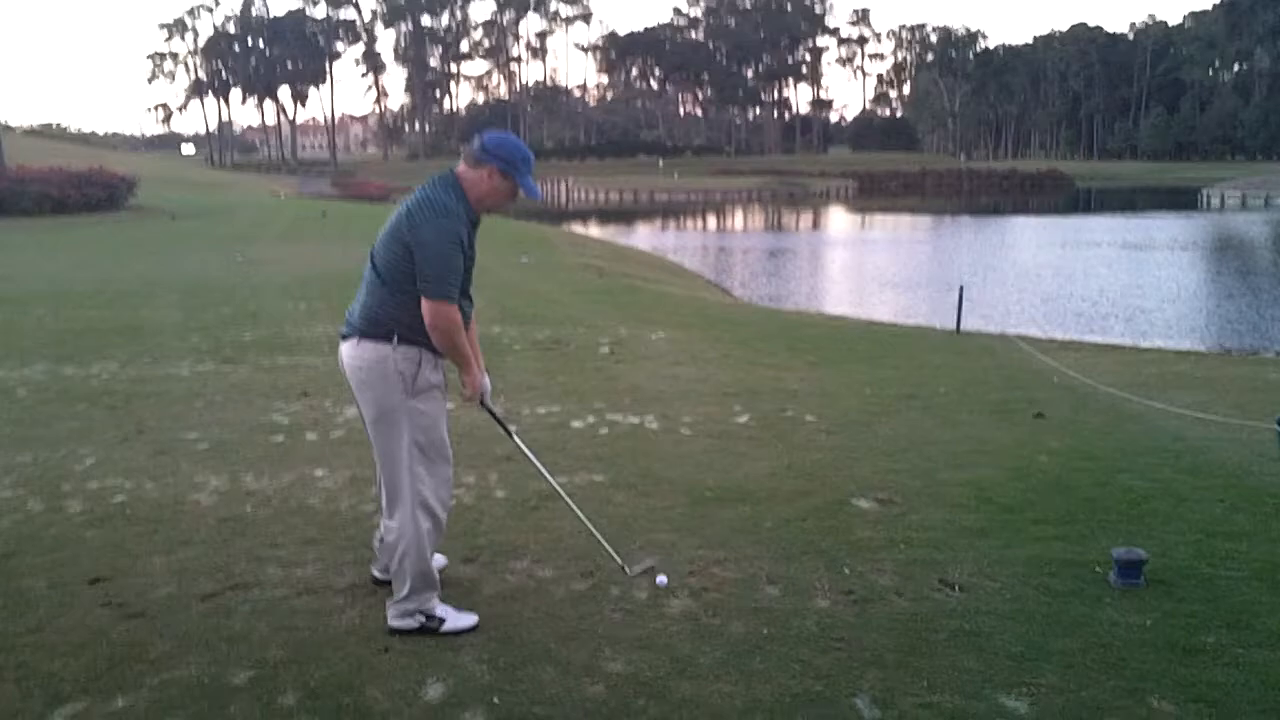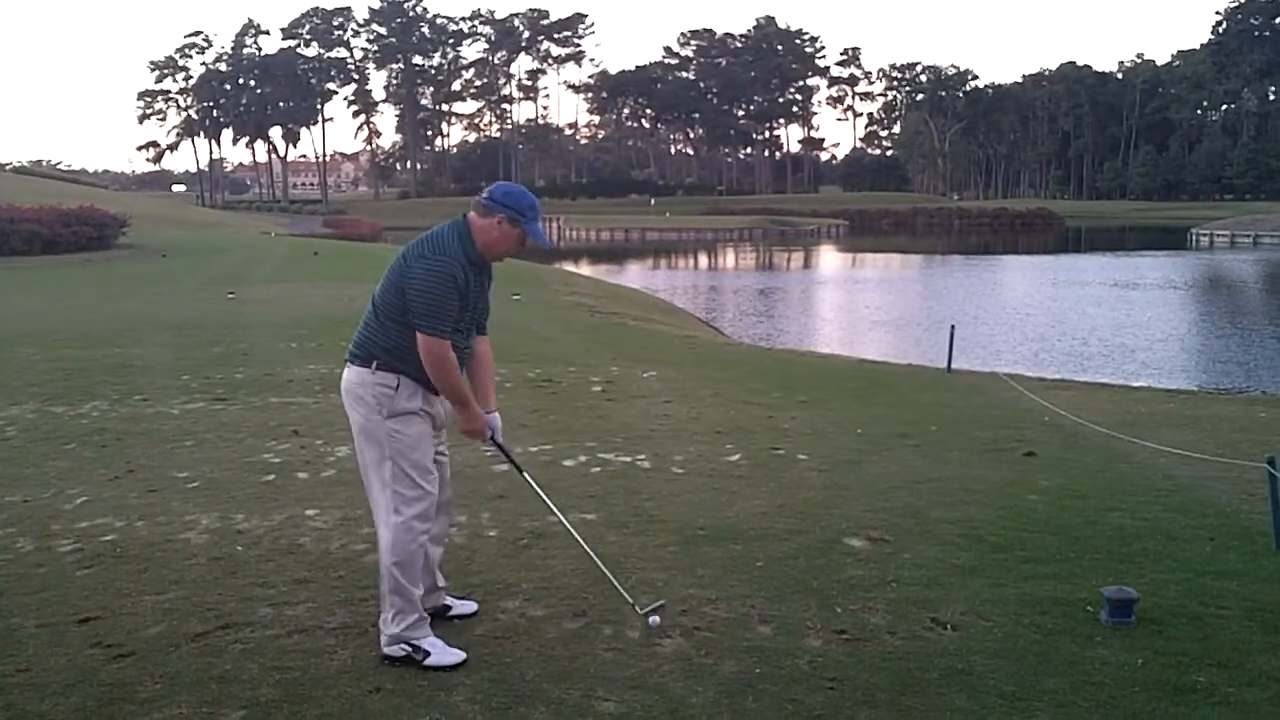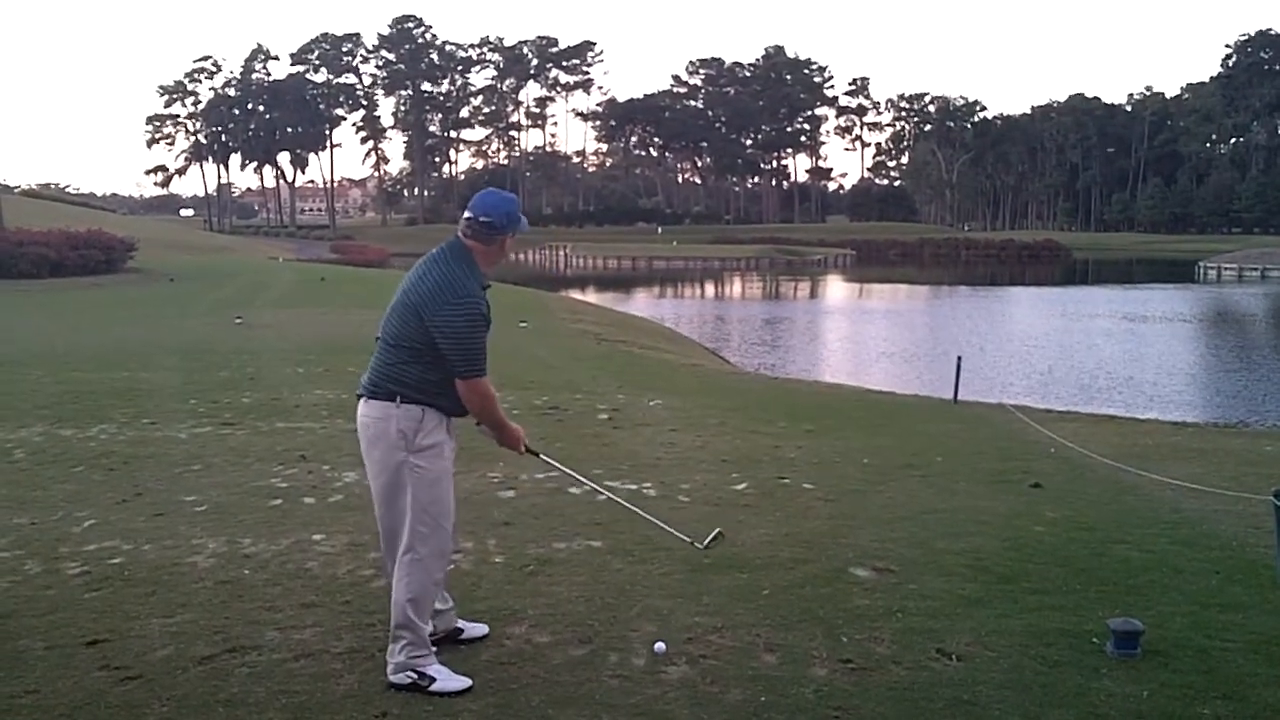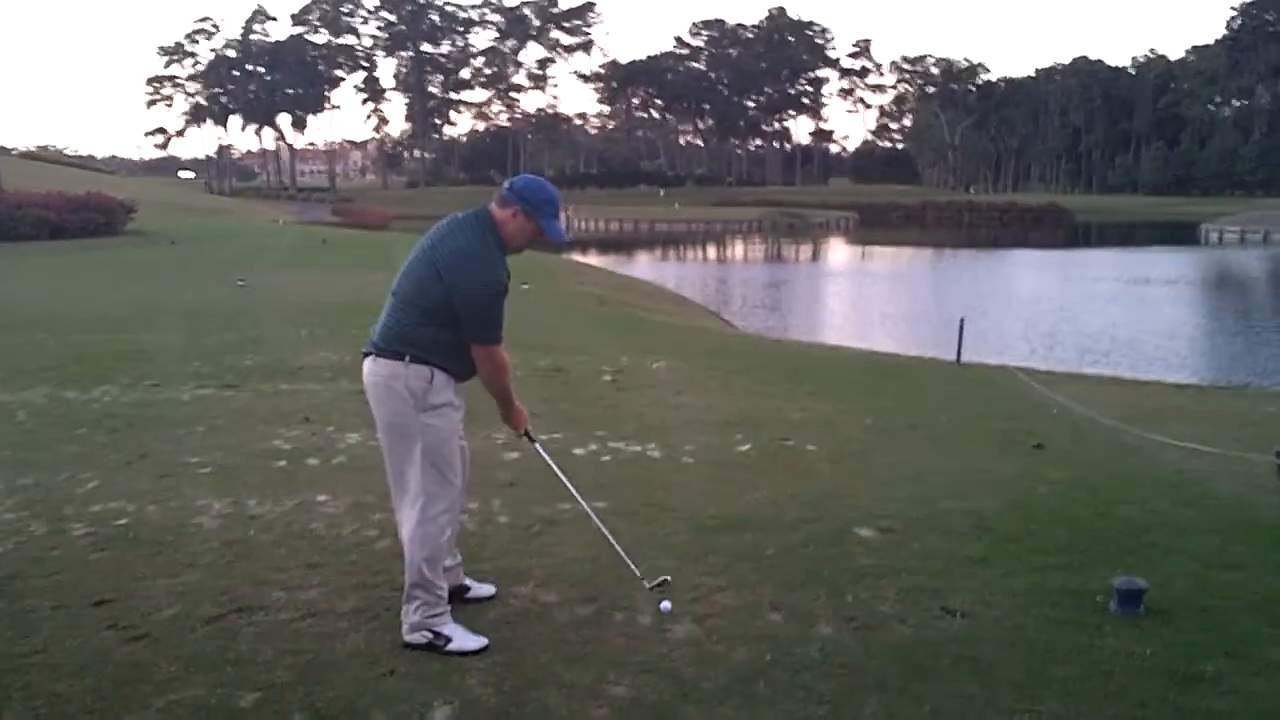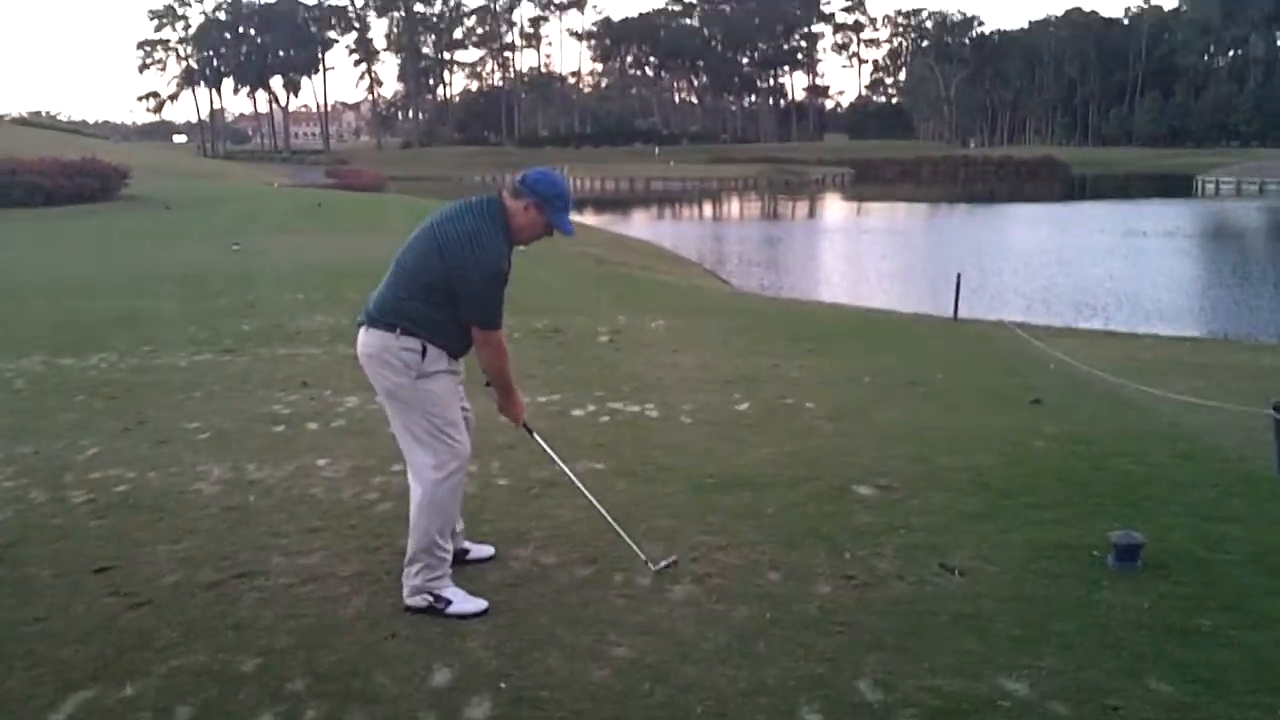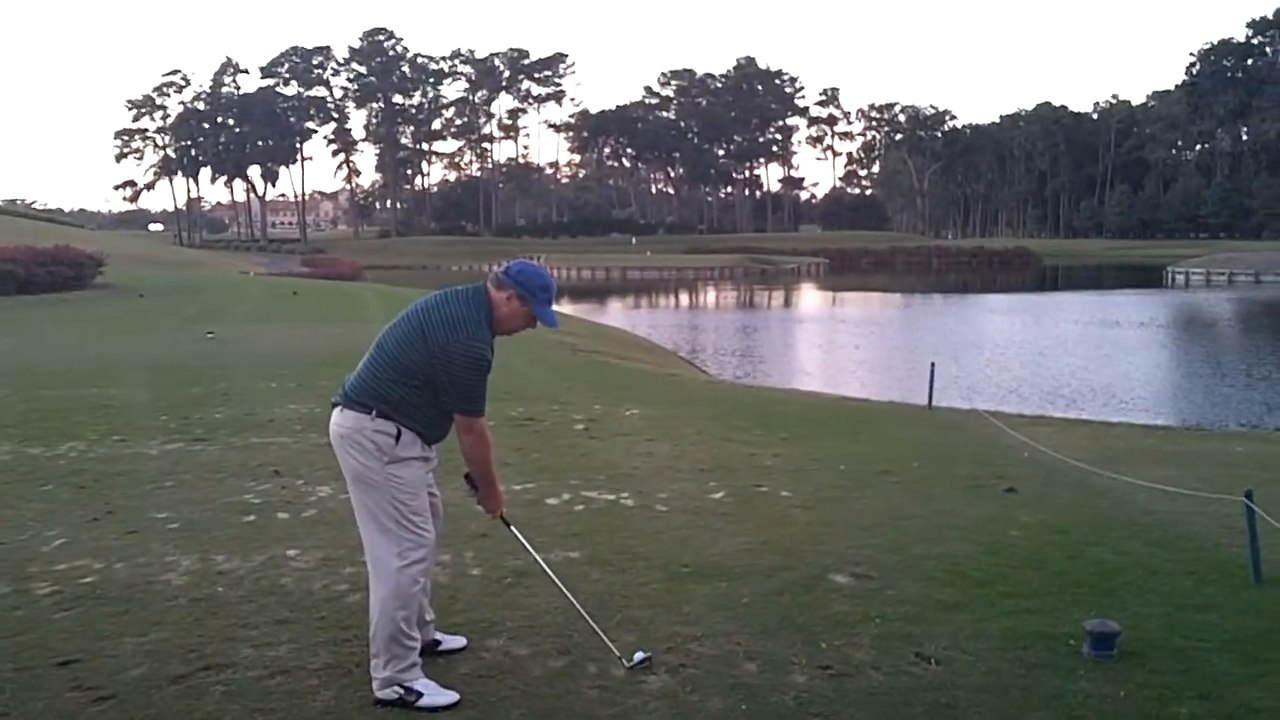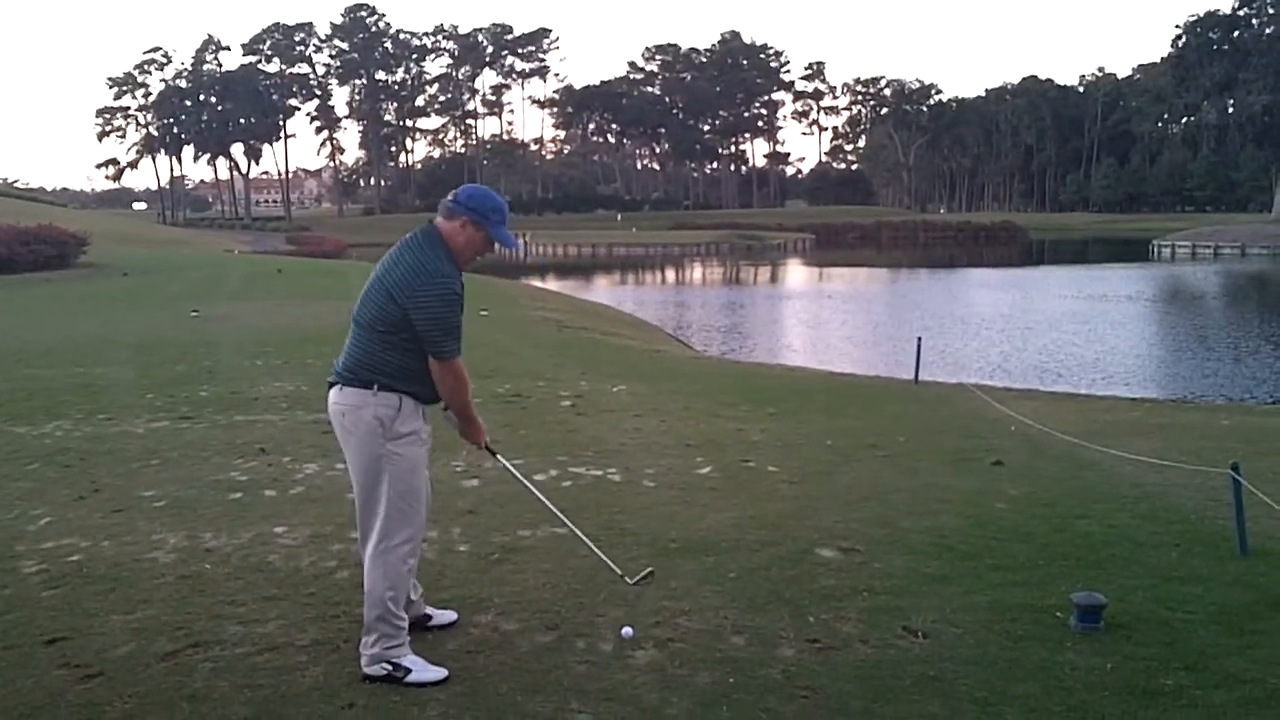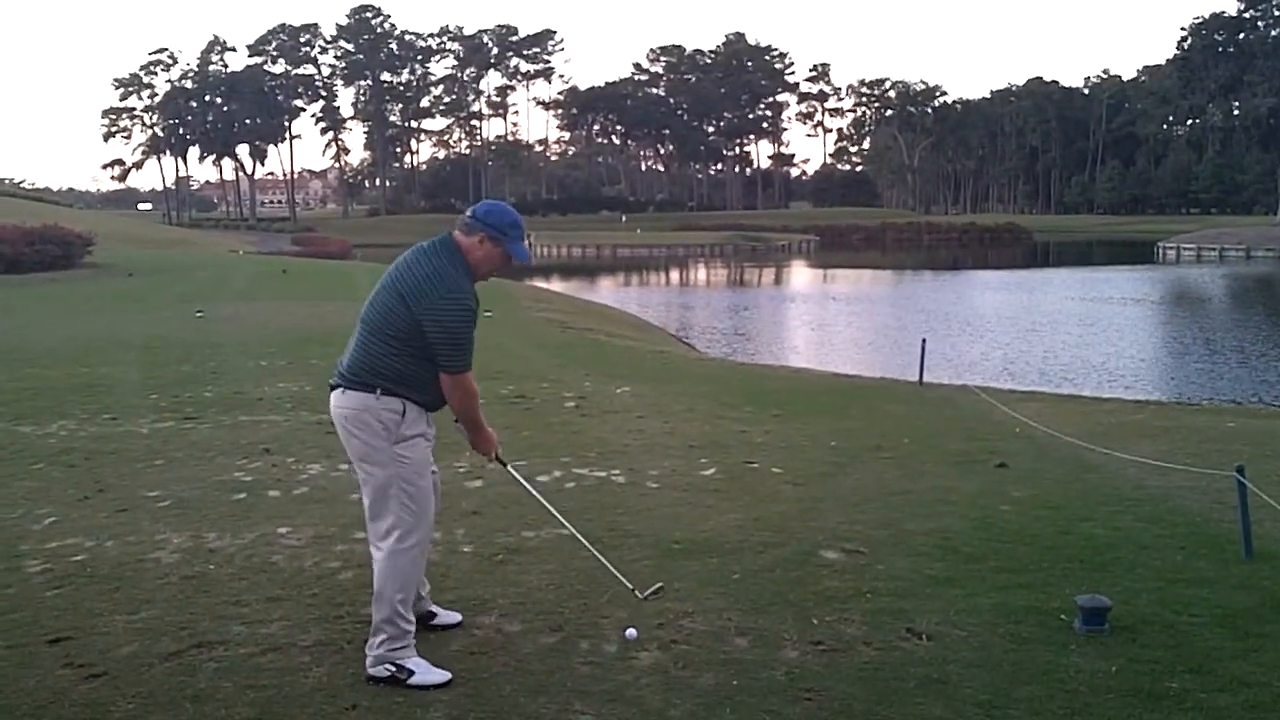
dt=0.7s
person 1, frame 1
left shoulder: (447, 204)
right shoulder: (442, 217)
left elbow: (454, 301)
right elbow: (439, 314)
left wrist: (477, 364)
right wrist: (468, 369)
left hip: (382, 349)
right hip: (393, 356)
left knee: (412, 467)
right knee: (420, 478)
left ankle: (393, 560)
right ankle: (412, 607)
person 1, frame 2
left shoulder: (478, 264)
right shoulder: (438, 258)
left elbow: (476, 338)
right elbow: (433, 347)
left wrist: (489, 408)
right wrist: (467, 409)
left hip: (419, 387)
right hip: (384, 386)
left knee: (434, 498)
right knee: (409, 506)
left ankle: (428, 595)
right ankle: (403, 633)
person 1, frame 3
left shoulder: (446, 264)
right shoulder: (459, 294)
right elbow: (471, 385)
left wrist: (493, 420)
right wrist: (504, 430)
left hip: (413, 413)
right hip: (406, 420)
left knee: (436, 525)
right knee: (420, 538)
left ankle: (437, 620)
right ankle: (409, 662)
person 1, frame 4
left shoulder: (466, 229)
right shoulder: (479, 262)
right elbow: (488, 354)
left wrist: (504, 391)
right wrist: (509, 407)
left hip: (412, 368)
right hip: (412, 377)
left knee: (449, 478)
right knee: (432, 494)
left ankle: (446, 576)
right ankle: (425, 622)
person 1, frame 5
left shoulder: (478, 214)
right shoulder: (483, 248)
right elbow: (488, 340)
right wrist: (509, 396)
left hip: (413, 341)
right hip: (403, 348)
left knee: (455, 434)
right knee: (443, 458)
left ankle: (446, 541)
right ankle: (426, 585)
person 1, frame 6
left shoulder: (462, 304)
right shoulder: (468, 337)
right elbow: (471, 428)
right wrist: (490, 488)
left hip: (385, 426)
right hip: (377, 433)
left knee: (423, 527)
right knee: (404, 549)
left ankle: (418, 633)
right ankle: (395, 677)
person 1, frame 7
left shoulder: (420, 249)
right shoulder: (433, 277)
right elbow: (446, 367)
left wrist: (459, 411)
right wrist: (469, 420)
left hip: (378, 399)
right hip: (380, 407)
left knee: (407, 515)
right knee: (394, 527)
left ankle: (406, 608)
right ankle: (384, 654)
person 1, frame 8
left shoulder: (434, 257)
right shoulder: (450, 290)
right elbow: (456, 381)
left wrist: (470, 418)
right wrist: (479, 432)
left hip: (376, 400)
right hip: (381, 409)
left knee: (418, 506)
right knee: (405, 526)
left ankle: (413, 603)
right ankle: (389, 655)
